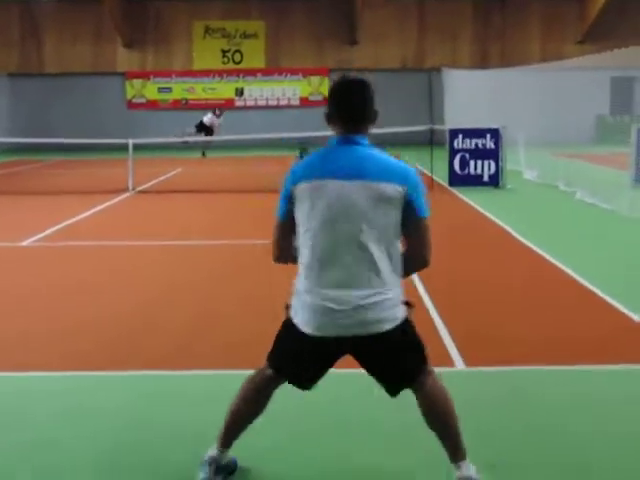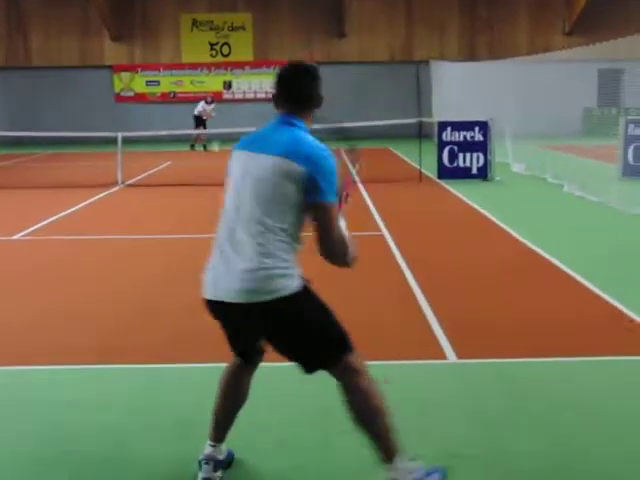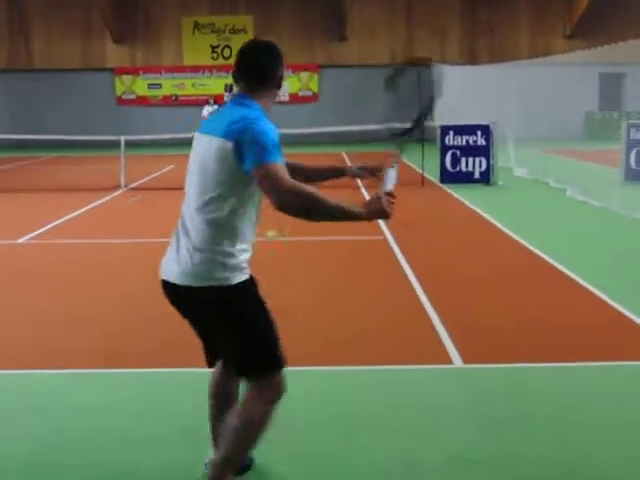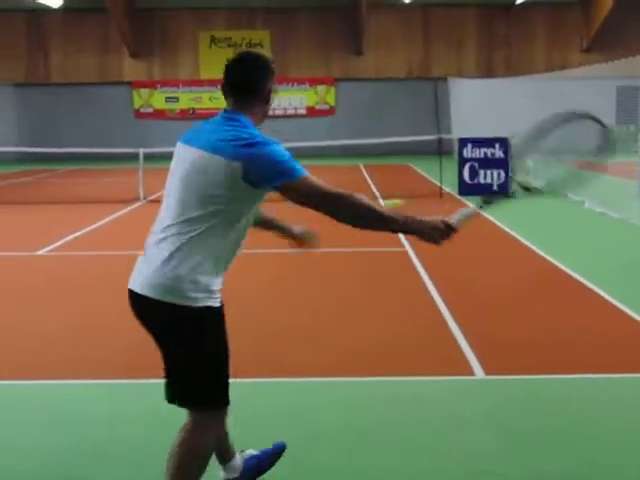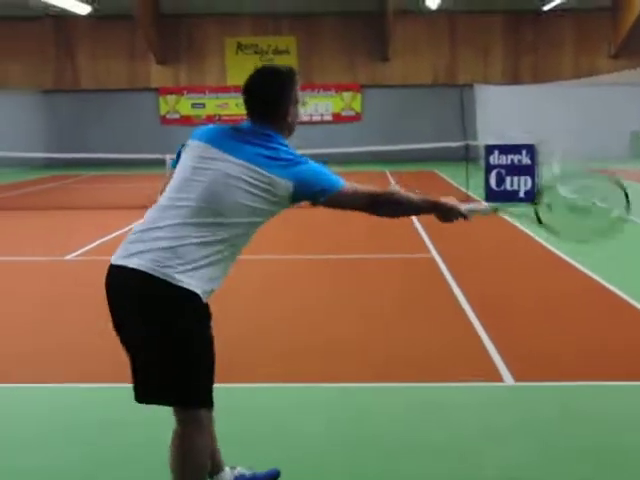
dt=0.2s
person 1, frame 1
left shoulder: (300, 174)
right shoulder: (402, 176)
left elbow: (281, 253)
right elbow: (420, 257)
left hip: (313, 316)
right hip: (379, 316)
left knee: (267, 377)
right knee: (424, 381)
person 1, frame 2
left shoulder: (245, 145)
right shoulder: (314, 155)
right elbow: (333, 246)
right wrist: (345, 254)
left hip: (219, 287)
right hip: (273, 288)
left knee: (245, 358)
right knee: (351, 370)
person 1, frame 3
left shoulder: (215, 121)
right shoulder: (253, 126)
left elbow: (275, 173)
right elbow: (284, 196)
left wrist: (343, 171)
right wrist: (361, 211)
left hip: (181, 274)
right hip: (218, 276)
left knee: (231, 359)
right knee: (267, 383)
person 1, frame 4
left shoulder: (196, 134)
right shoulder: (254, 147)
right elbow: (331, 202)
left wrist: (281, 227)
right wrist: (414, 226)
left hip: (148, 284)
right hip: (184, 293)
left knee: (208, 387)
right knee: (206, 412)
person 1, frame 5
left shoulder: (203, 136)
right shoulder: (292, 170)
right elbow: (372, 200)
right wrist: (434, 205)
left hip: (126, 270)
right hip: (173, 287)
left knee: (192, 398)
right knee: (192, 412)
